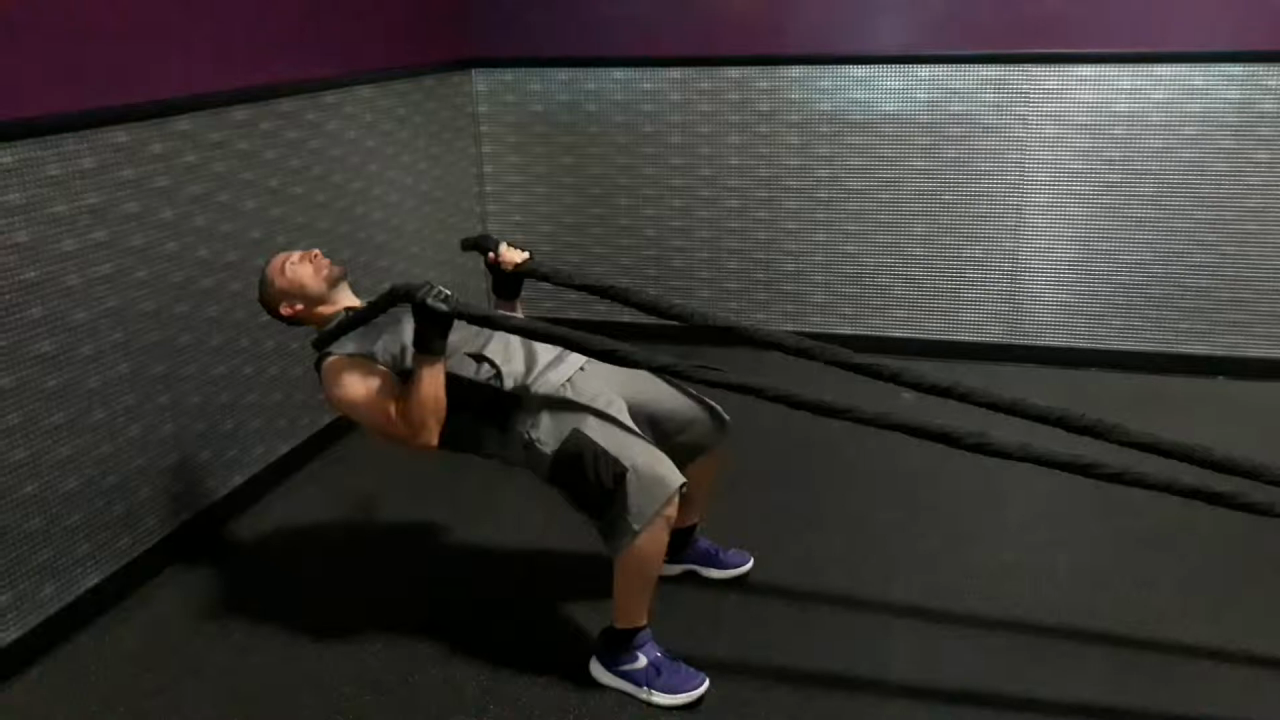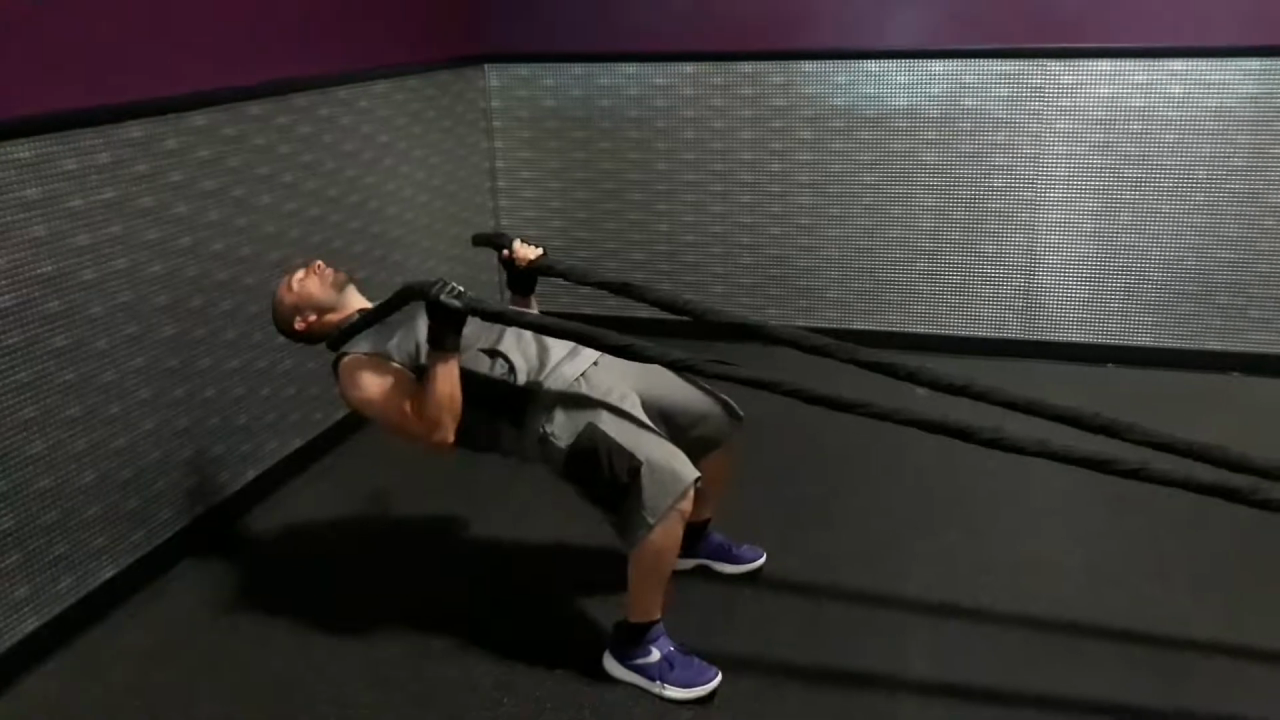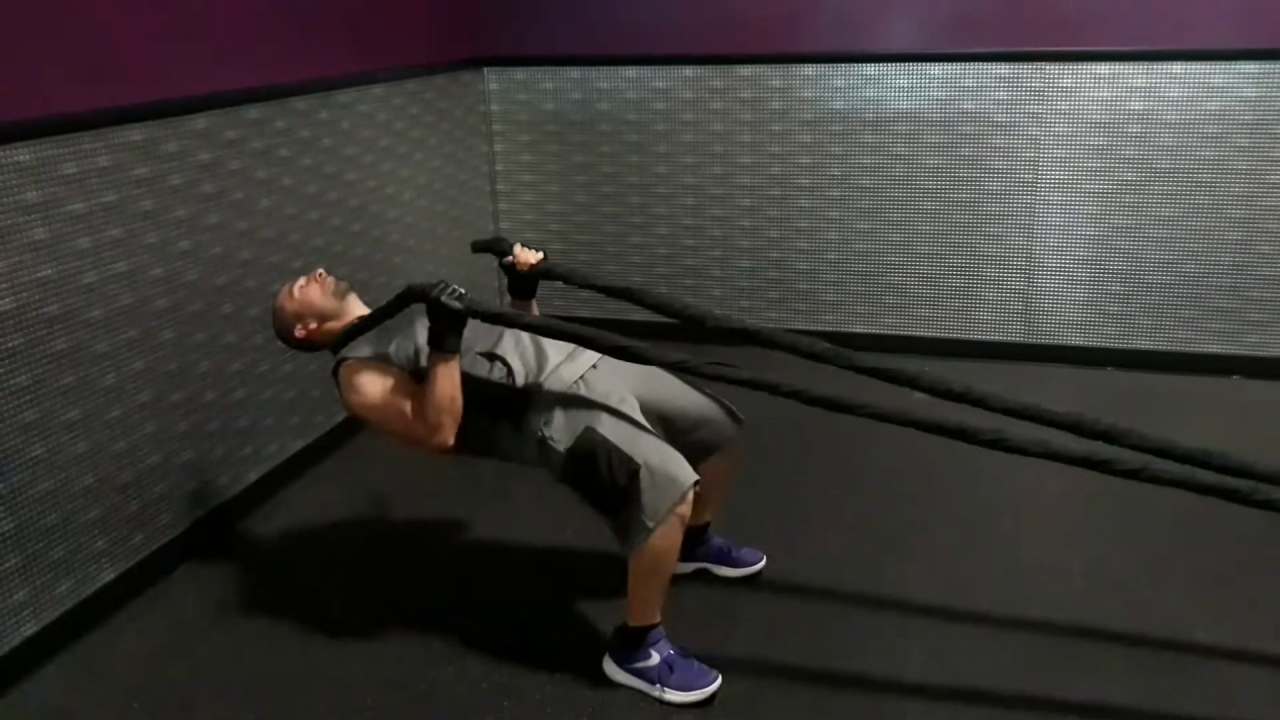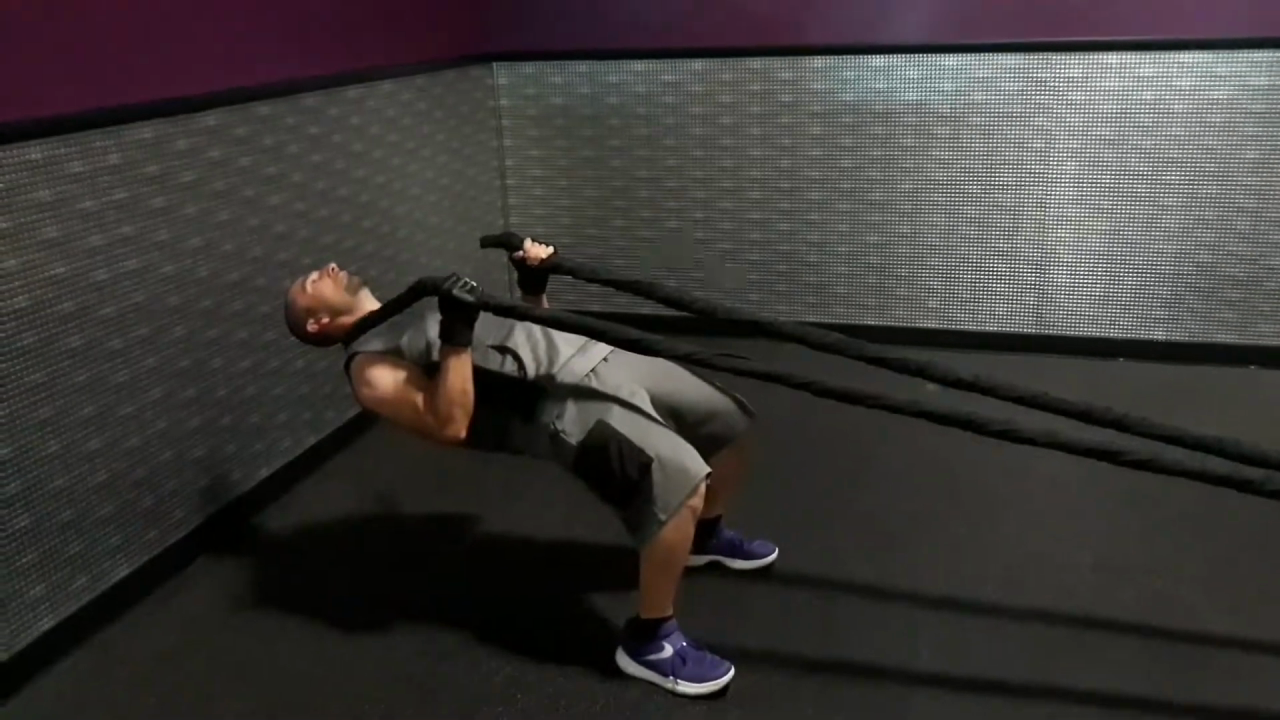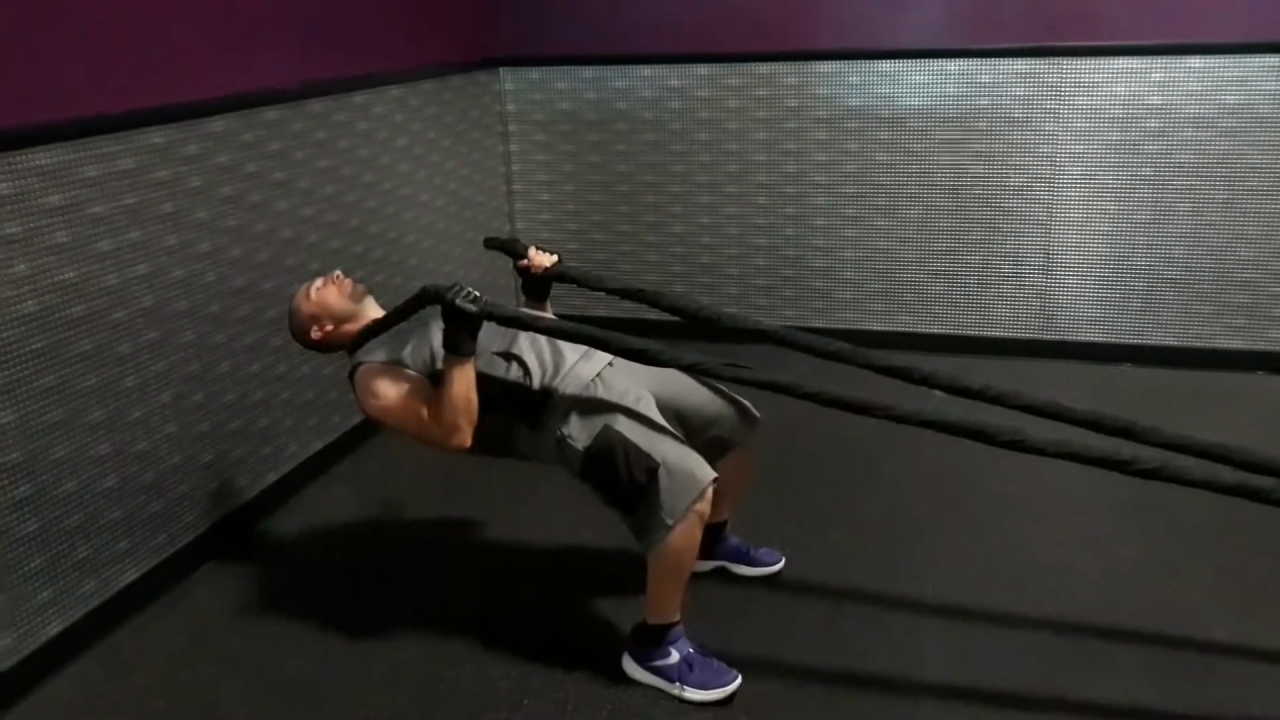
dt=0.7s
person 1, frame 1
left shoulder: (396, 312)
right shoulder: (341, 364)
right elbow: (422, 432)
left wrist: (507, 287)
right wrist: (429, 343)
right hip: (539, 409)
left knee: (705, 427)
right knee: (654, 489)
left ankle: (682, 544)
right ankle: (623, 650)
person 1, frame 2
left shoulder: (409, 312)
right shoulder: (358, 364)
right elbow: (439, 430)
left wrist: (522, 285)
right wrist: (445, 339)
right hip: (555, 403)
left knee: (719, 423)
right knee: (670, 484)
left ankle: (695, 539)
right ankle: (636, 645)
person 1, frame 3
left shoulder: (408, 321)
right shoulder: (358, 370)
right elbow: (439, 433)
left wrist: (523, 290)
right wrist: (445, 342)
right hip: (555, 407)
left knee: (719, 428)
right knee: (669, 488)
left ankle: (694, 542)
right ankle: (636, 648)
person 1, frame 4
left shoulder: (416, 314)
right shoulder: (369, 365)
right elbow: (450, 426)
left wrist: (533, 283)
right wrist: (456, 335)
right hip: (564, 400)
left knee: (730, 423)
right knee: (681, 481)
left ankle: (706, 536)
right ankle: (648, 640)
person 1, frame 5
left shoulder: (420, 322)
right shoulder: (374, 373)
right elbow: (455, 434)
left wrist: (537, 292)
right wrist: (459, 344)
right hip: (568, 403)
left knee: (734, 426)
right knee: (688, 487)
left ankle: (712, 541)
right ankle: (655, 646)
